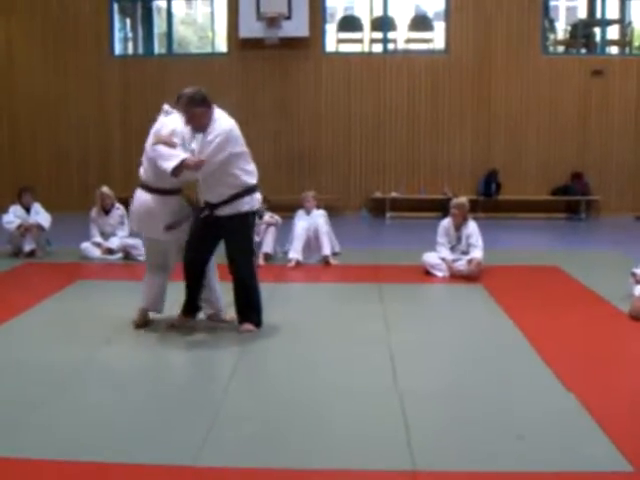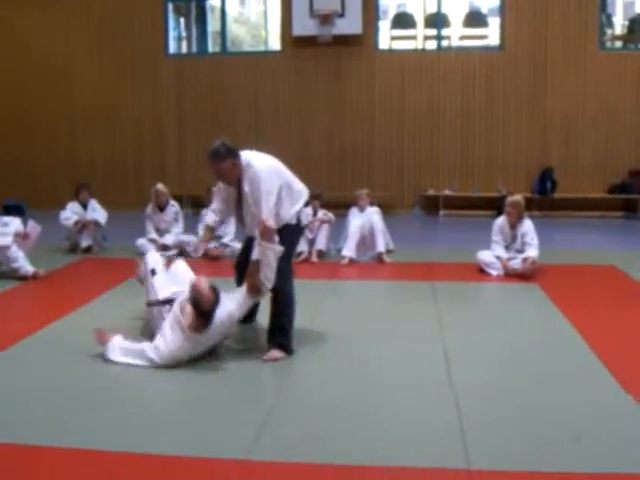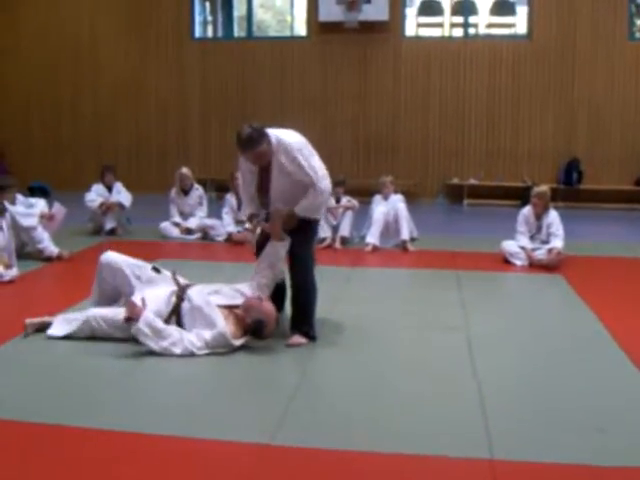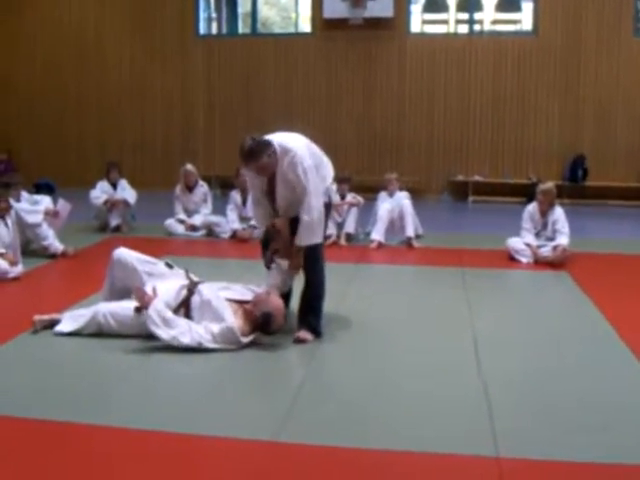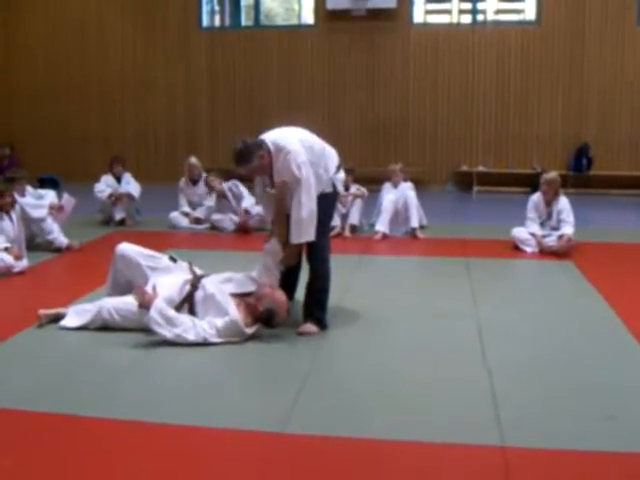
dt=0.7s
person 1, frame 1
left shoulder: (166, 120)
right shoulder: (174, 125)
right elbow: (160, 151)
right wrist: (185, 162)
left hip: (144, 201)
right hip: (162, 203)
left knee: (159, 263)
left ankle: (145, 312)
right ankle: (214, 310)
person 1, frame 2
left shoulder: (178, 343)
right shoulder: (225, 315)
left elbow: (151, 355)
right elbow: (262, 283)
left wrist: (113, 343)
right wrist: (266, 241)
left knee: (152, 258)
right knee: (177, 264)
person 1, frame 3
left shoulder: (224, 335)
right shoulder: (249, 296)
left elbow: (179, 342)
right elbow: (267, 273)
left wrist: (141, 320)
right wrist: (278, 237)
left hip: (162, 314)
right hip: (177, 287)
left knee: (92, 318)
right knee: (108, 261)
left ankle: (52, 323)
right ankle: (105, 307)
person 1, frame 4
left shoulder: (231, 330)
right shoulder: (257, 298)
left elbow: (184, 334)
left wrist: (151, 307)
left hip: (167, 308)
right hip: (186, 283)
left knee: (100, 314)
right knee: (121, 257)
left ankle: (58, 319)
right ankle: (114, 305)
person 1, frame 5
left shoulder: (234, 326)
right shoulder: (261, 285)
left elbow: (191, 336)
right elbow: (270, 255)
left wrist: (151, 306)
left hip: (177, 317)
left knee: (104, 314)
right knee: (123, 251)
left ankle: (67, 314)
right ankle: (120, 311)
person 2, frame 1
left shoulder: (222, 130)
right shoulder: (208, 126)
left elbow: (197, 167)
left hip: (239, 205)
right hip: (214, 204)
left knee: (241, 263)
right knee: (194, 255)
left ankle: (251, 317)
right ankle: (190, 309)
person 2, frame 2
left shoulder: (261, 172)
right shoulder: (230, 174)
left elbow: (266, 223)
right elbow: (219, 205)
left wrist: (255, 267)
right wrist: (207, 234)
left hip: (288, 219)
right hip: (261, 224)
left knee: (279, 275)
right knee: (242, 266)
left ankle: (280, 343)
right ankle: (246, 316)
person 2, frame 3
left shoulder: (292, 147)
right shoulder: (248, 157)
left elbow: (322, 188)
right elbow: (247, 192)
left wrist: (295, 216)
right wrist: (252, 218)
left hip: (304, 205)
right hip: (276, 206)
left knee: (300, 262)
left ankle: (304, 329)
right ankle: (272, 308)
person 2, frame 4
left shoulder: (297, 156)
right shoulder: (256, 161)
left elbow: (312, 209)
right elbow: (259, 201)
left wrist: (299, 251)
right wrist: (274, 234)
left hip: (315, 194)
right hip: (283, 201)
left knee: (311, 257)
right knee: (270, 248)
left ankle: (310, 325)
person 2, frame 5
left shoulder: (292, 155)
right shoulder: (258, 153)
left elbow: (305, 205)
right elbow: (265, 195)
left wrist: (294, 246)
right wrist: (277, 229)
left hip: (322, 182)
right hip: (295, 188)
left knee: (316, 249)
right knee: (283, 244)
left ankle: (315, 317)
